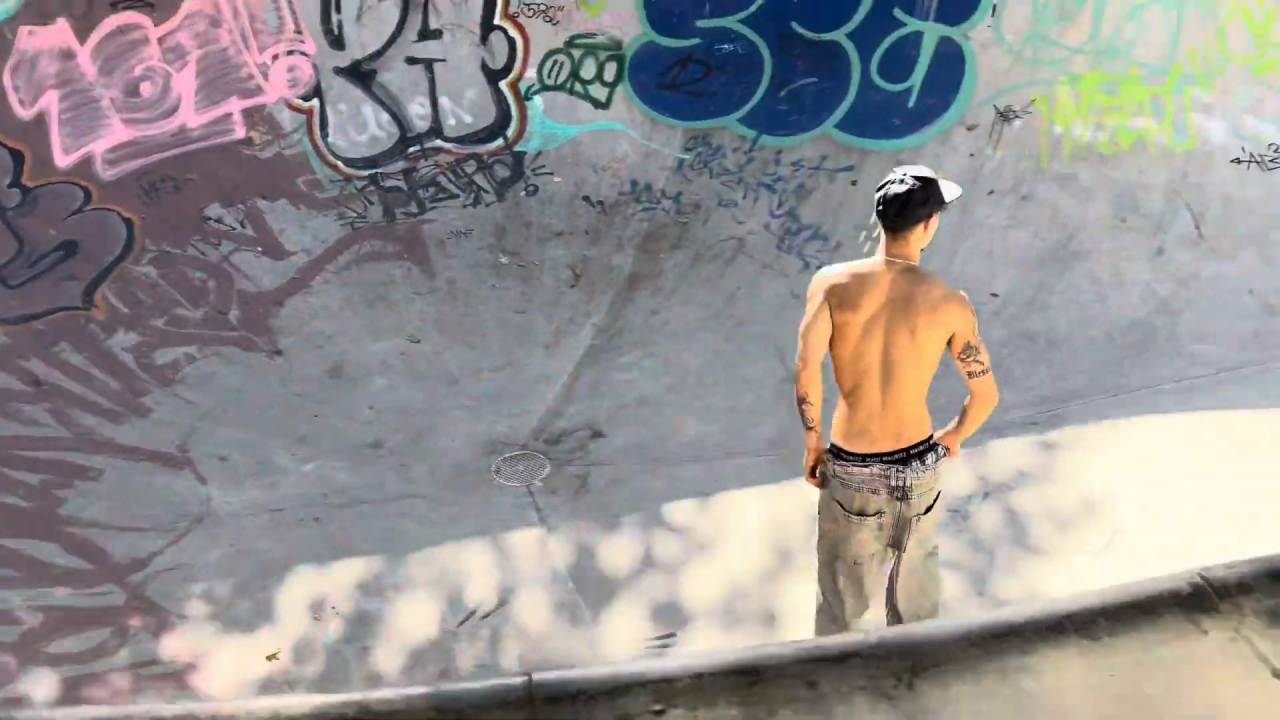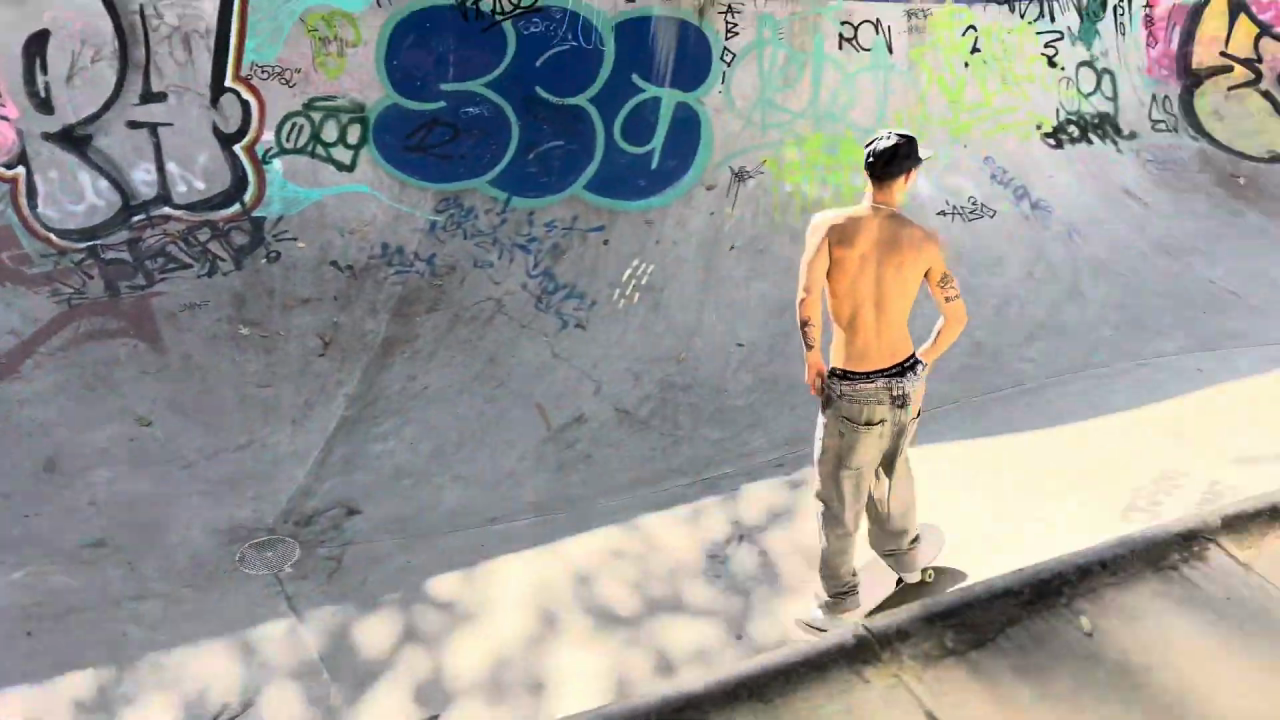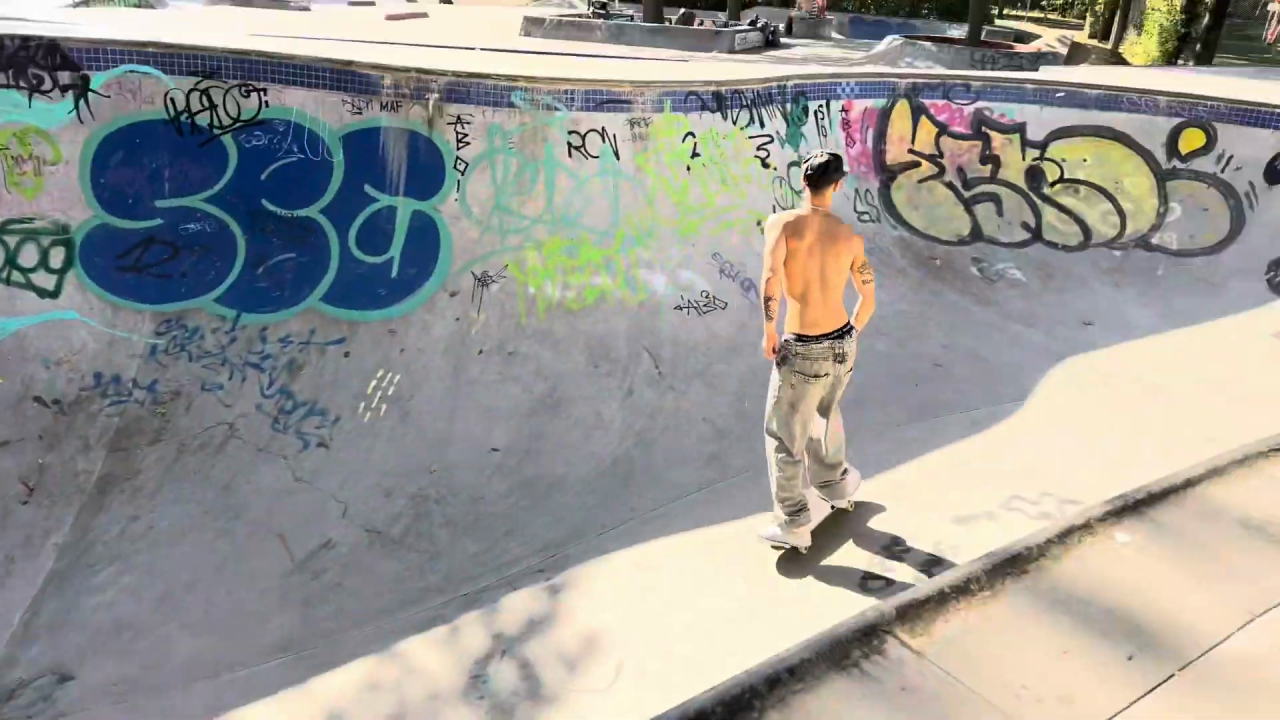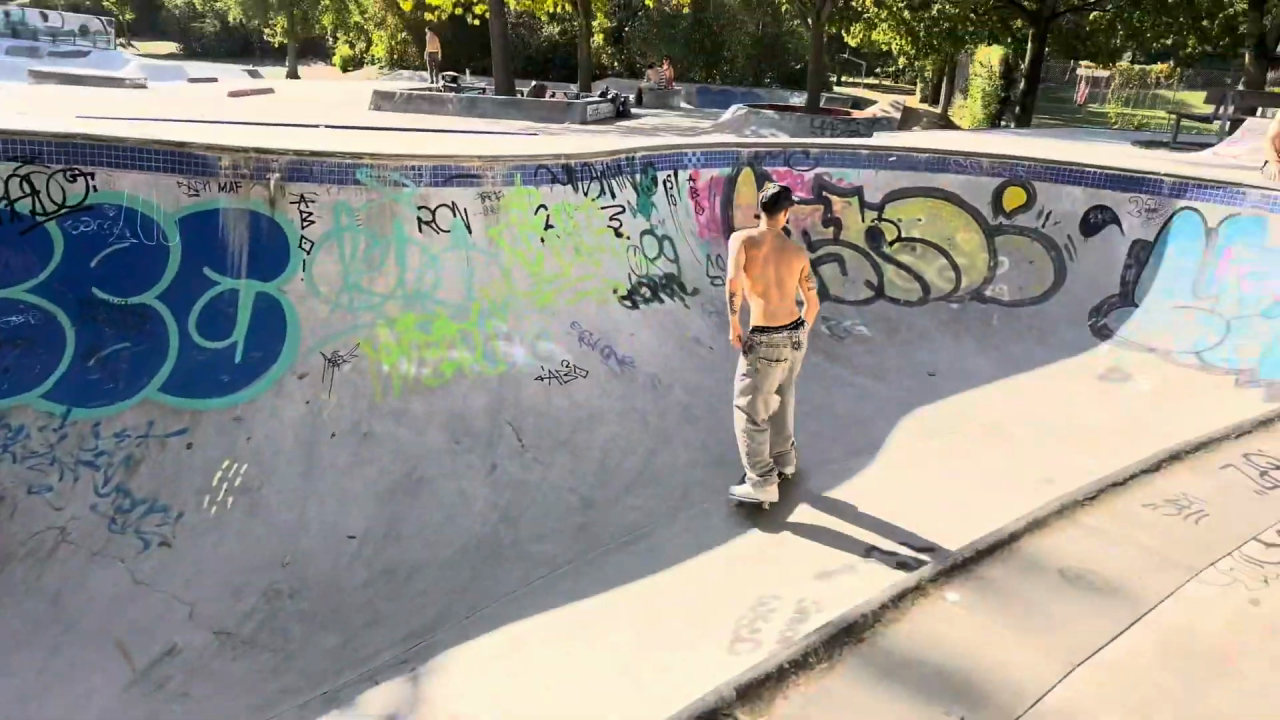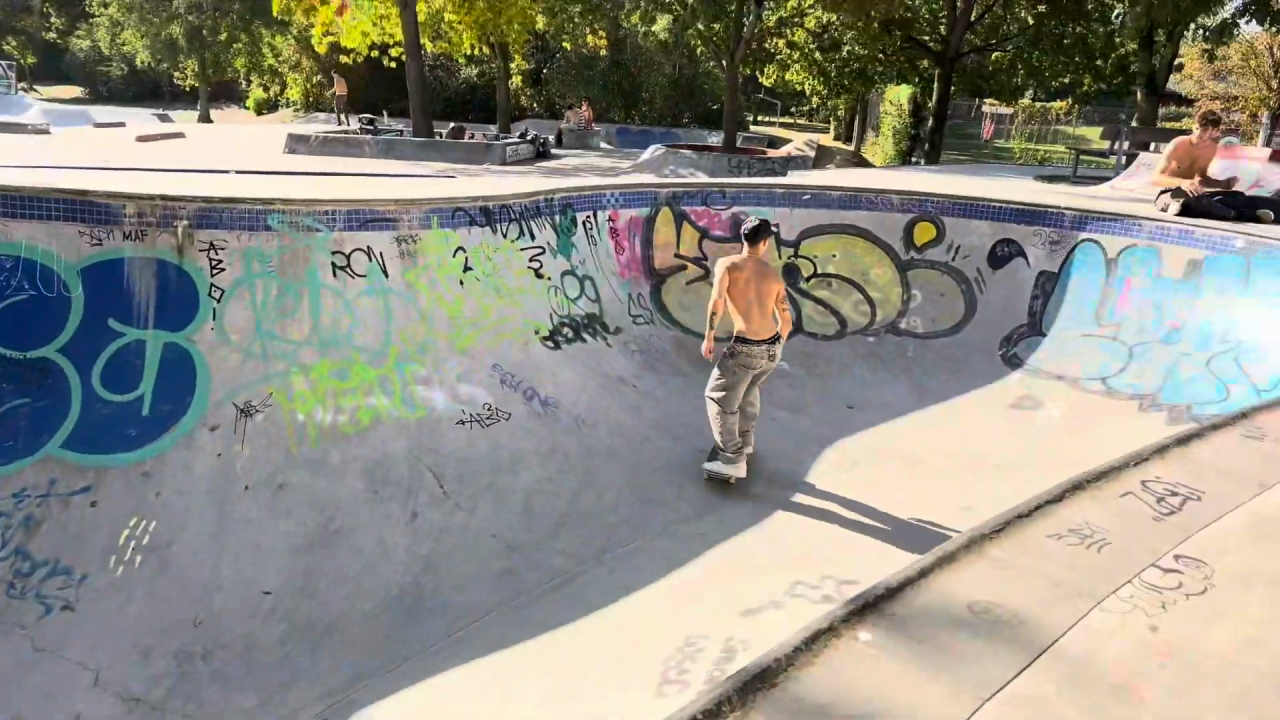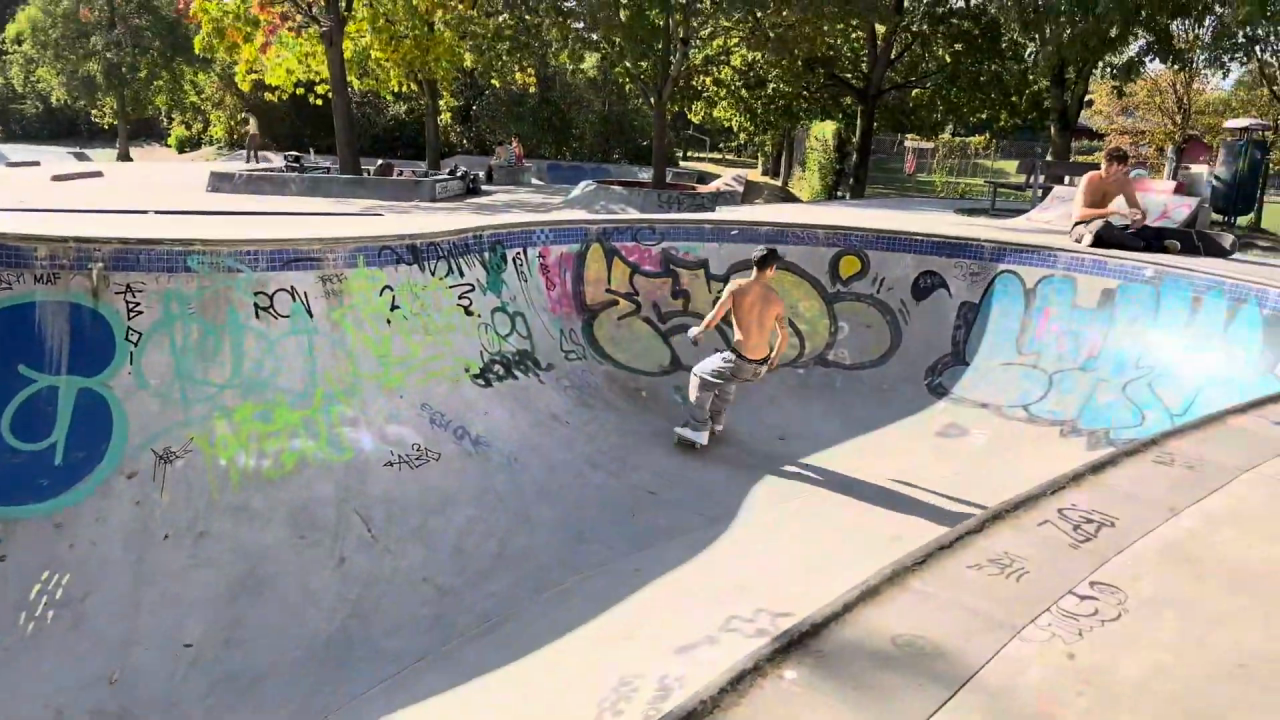
dt=0.2s
person 1, frame 1
left shoulder: (831, 281)
right shoulder: (950, 303)
left elbow: (806, 369)
right elbow: (986, 394)
left wrist: (812, 445)
right wrist: (955, 435)
left hip: (850, 472)
right hip: (914, 468)
left knee: (843, 599)
right knee: (913, 579)
person 1, frame 2
left shoulder: (828, 224)
right shoulder: (925, 242)
left elbow: (808, 296)
right elbow: (957, 315)
left wrist: (812, 359)
right wrist: (926, 357)
left hip: (850, 388)
right hip: (905, 381)
left knee: (839, 498)
right knee: (891, 471)
left ankle: (840, 605)
right ankle: (905, 555)
person 1, frame 3
left shoulder: (781, 222)
right shoulder: (850, 236)
left elbow: (771, 277)
right elbow: (869, 297)
left wrist: (769, 330)
left hip: (802, 351)
right hip: (841, 345)
left knee: (784, 437)
right knee: (825, 413)
left ankle: (793, 524)
right ankle: (836, 484)
person 1, frame 4
left shoulder: (742, 238)
right shoulder: (798, 251)
left elbow: (733, 279)
right elbow: (813, 303)
left wrist: (734, 324)
left hip: (764, 339)
right hip: (795, 335)
left knee: (750, 411)
right knee: (782, 397)
left ankle: (762, 482)
right ankle: (783, 458)
person 1, frame 5
left shoulder: (727, 264)
right shoulder: (774, 276)
left elbow: (717, 300)
right elbow: (786, 321)
left wrist: (708, 338)
left hip: (746, 348)
right hip: (772, 347)
left knee: (719, 398)
right knee: (748, 388)
left ankle: (732, 459)
right ankle: (744, 440)
person 1, frame 6
right shoulder: (777, 300)
left elbow: (715, 316)
right elbow: (784, 336)
left wrist: (698, 331)
right wrist: (775, 357)
left hip: (741, 362)
right hip: (761, 366)
left knee: (700, 375)
right knee: (727, 377)
left ankle: (699, 429)
right ankle: (716, 420)
